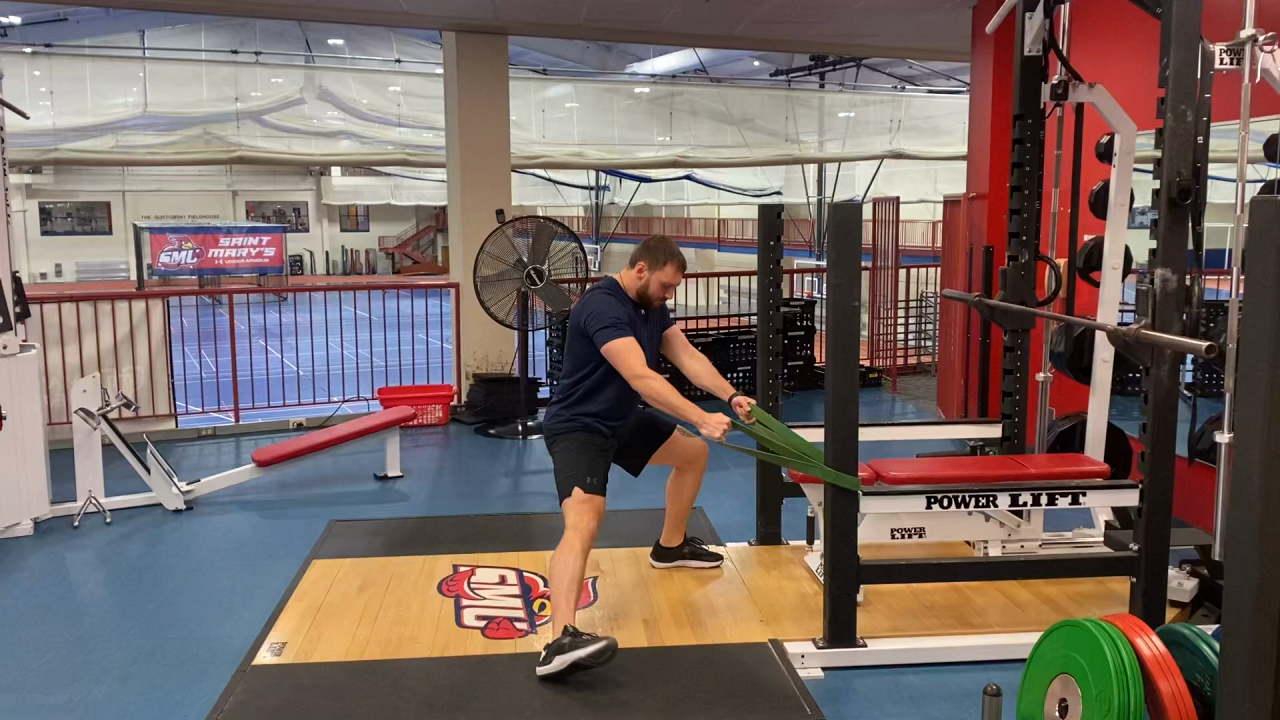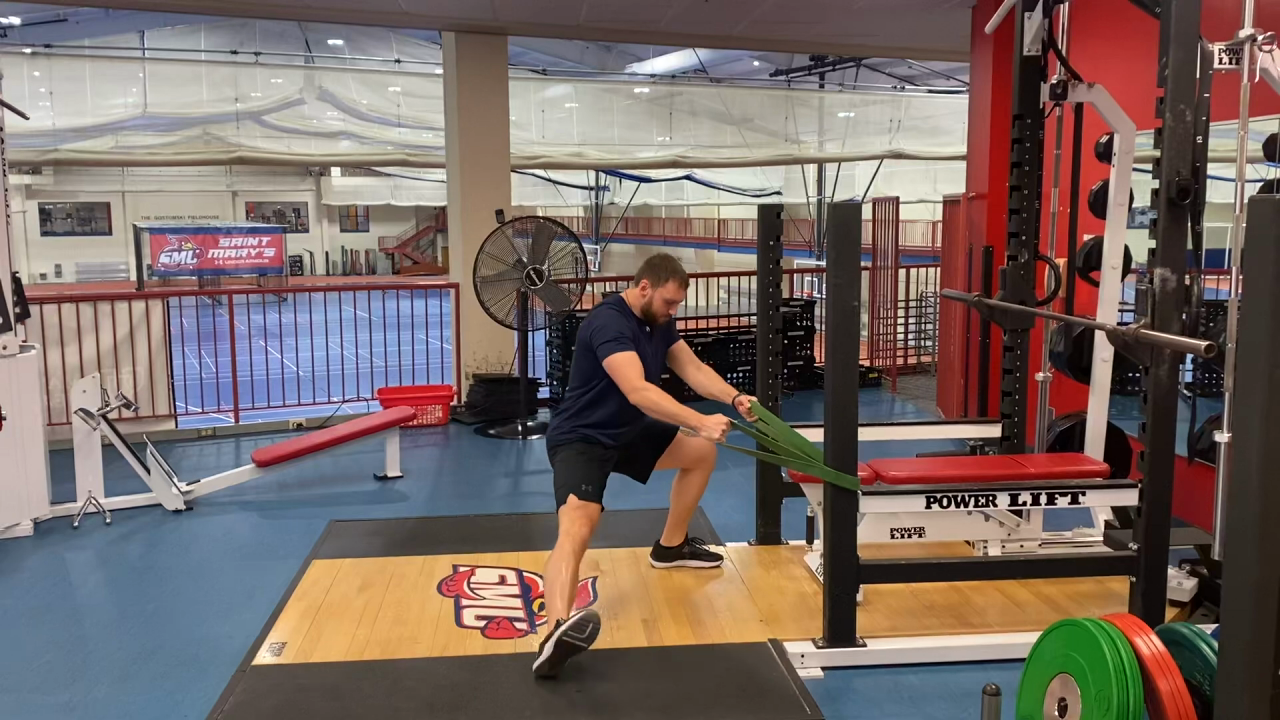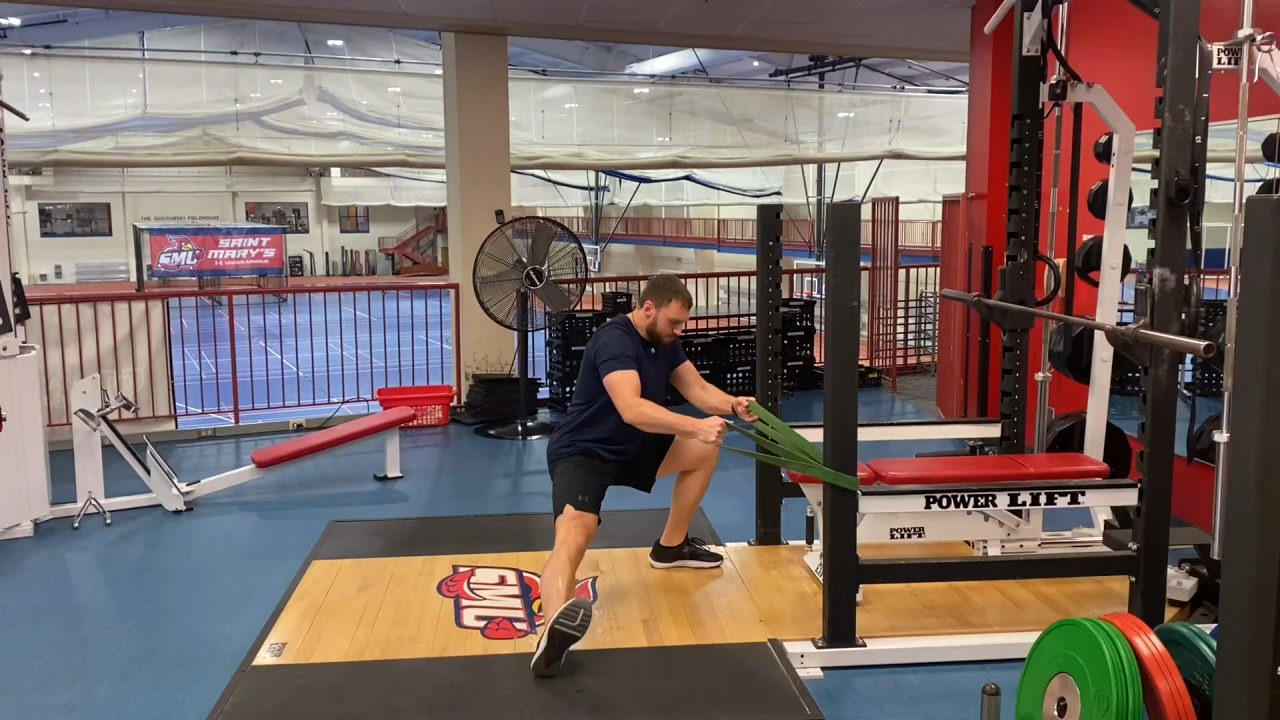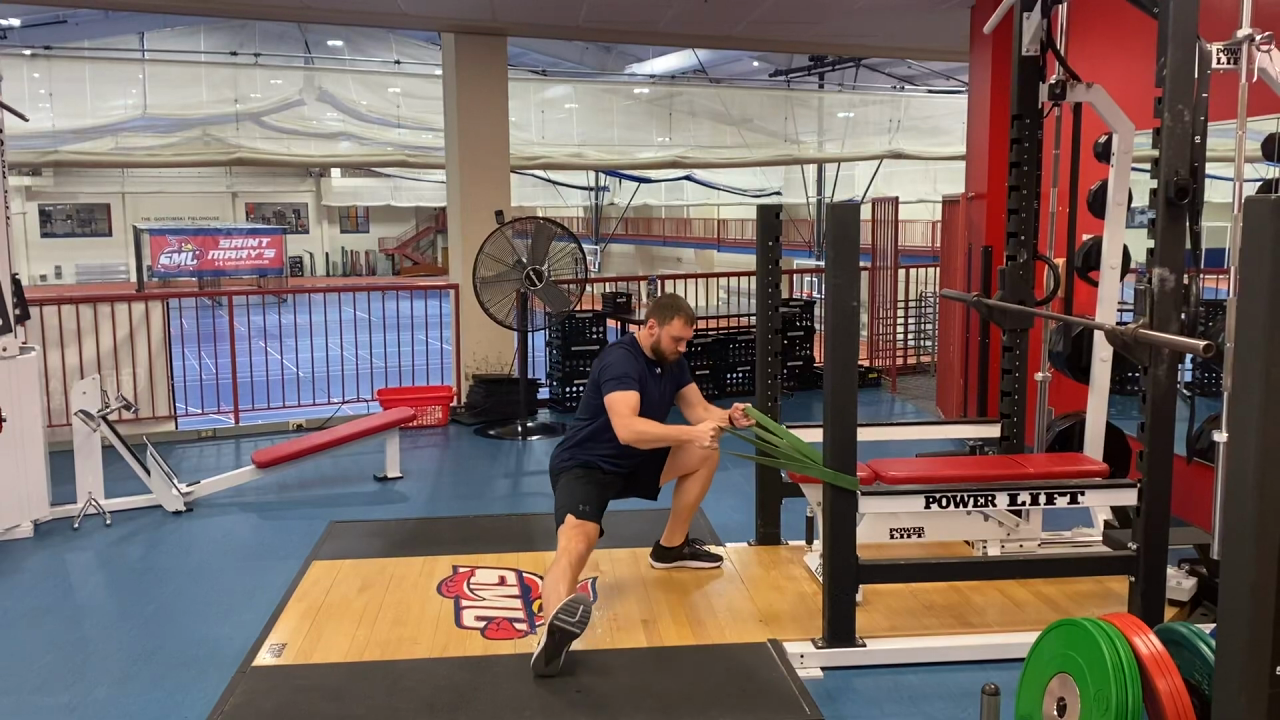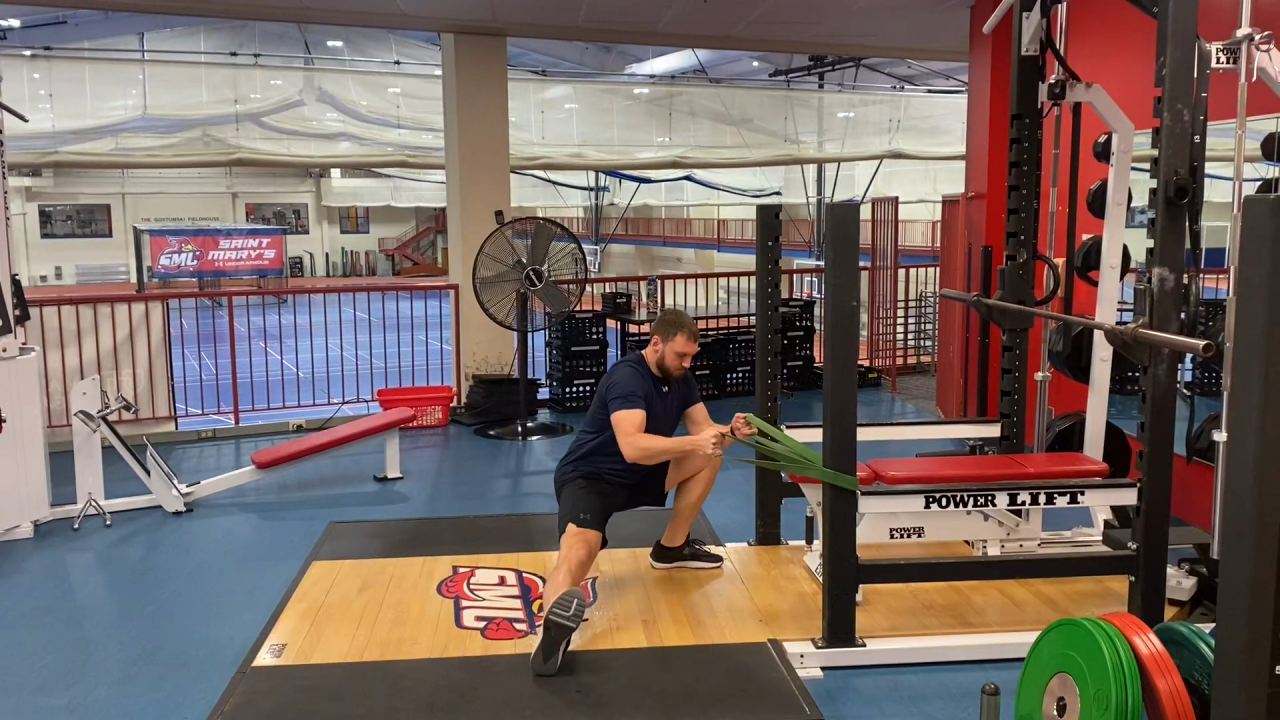
dt=0.2s
person 1, frame 1
left shoulder: (651, 304)
right shoulder: (602, 305)
left elbow: (687, 356)
right elbow: (641, 378)
left wrist: (730, 395)
right wrist: (701, 420)
left hip: (622, 418)
right hip: (578, 426)
left knee: (694, 453)
right knee: (583, 524)
left ankle: (671, 545)
right ankle: (563, 637)
person 1, frame 2
left shoulder: (658, 322)
right shoulder: (608, 321)
left elbow: (692, 368)
right elbow: (638, 391)
left wrist: (733, 397)
right wrist: (700, 421)
left hip: (627, 431)
right hip: (581, 439)
left knee: (702, 452)
right knee: (576, 530)
left ankle: (671, 545)
right ankle: (558, 632)
person 1, frame 3
left shoulder: (665, 341)
right shoulder: (615, 341)
left elbow: (697, 388)
right elbow: (631, 409)
left wrist: (731, 405)
right wrist: (695, 427)
left hip: (628, 447)
right hip: (581, 452)
left knee: (705, 453)
right knee: (573, 539)
left ankle: (671, 546)
right ankle: (553, 630)
person 1, frame 4
left shoulder: (672, 361)
right shoulder: (620, 360)
left elbow: (698, 409)
right elbow: (627, 429)
left wrist: (728, 418)
right wrist: (691, 432)
left hip: (631, 462)
right hip: (584, 467)
left knee: (706, 455)
right knee: (575, 546)
left ankle: (671, 546)
right ankle: (554, 628)
person 1, frame 5
left shoulder: (681, 379)
right shoulder: (627, 377)
left elbow: (704, 431)
right elbow: (632, 447)
left wrist: (731, 432)
right wrist: (693, 442)
left hip: (636, 475)
right hip: (588, 478)
left knee: (707, 461)
right knee: (577, 554)
left ankle: (672, 547)
right ankle: (555, 628)
